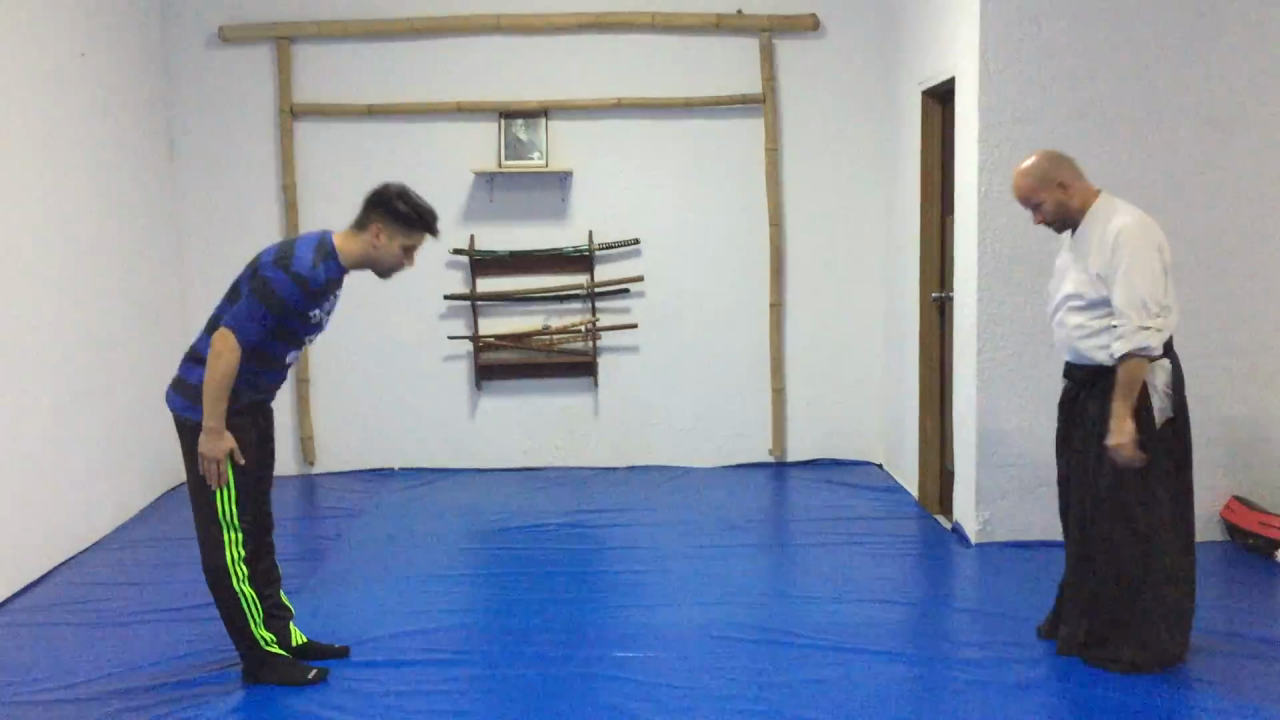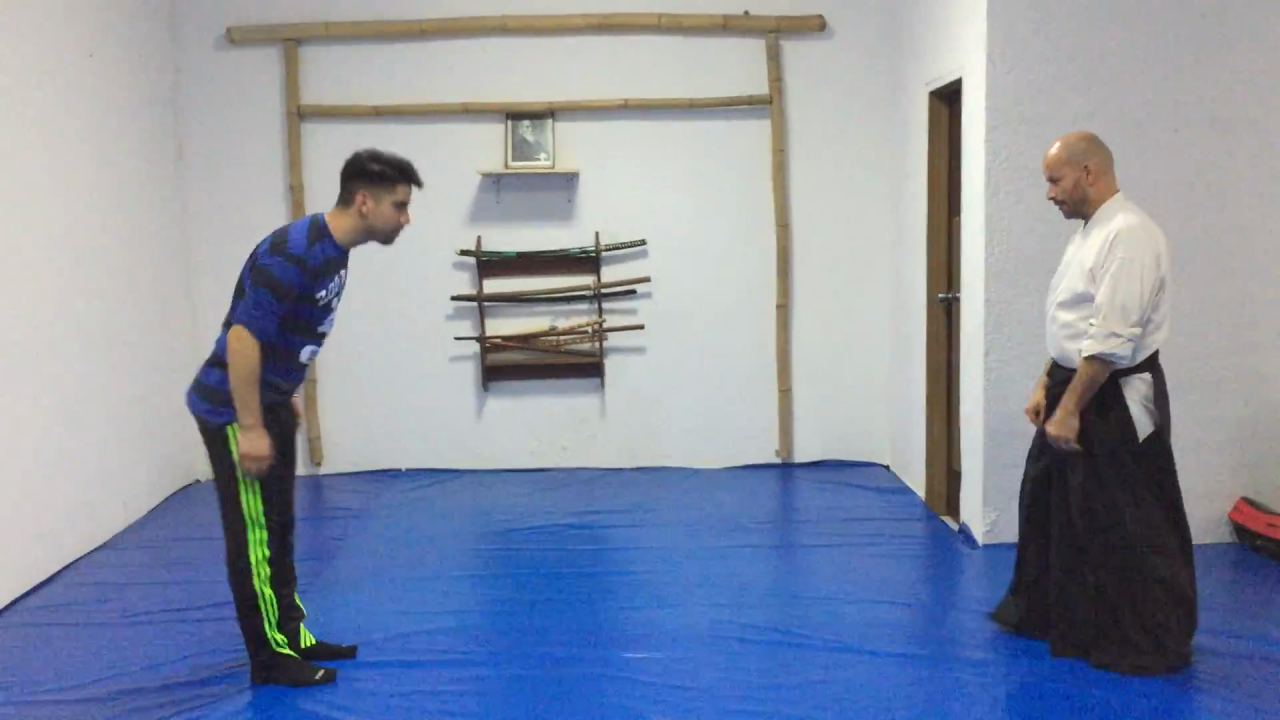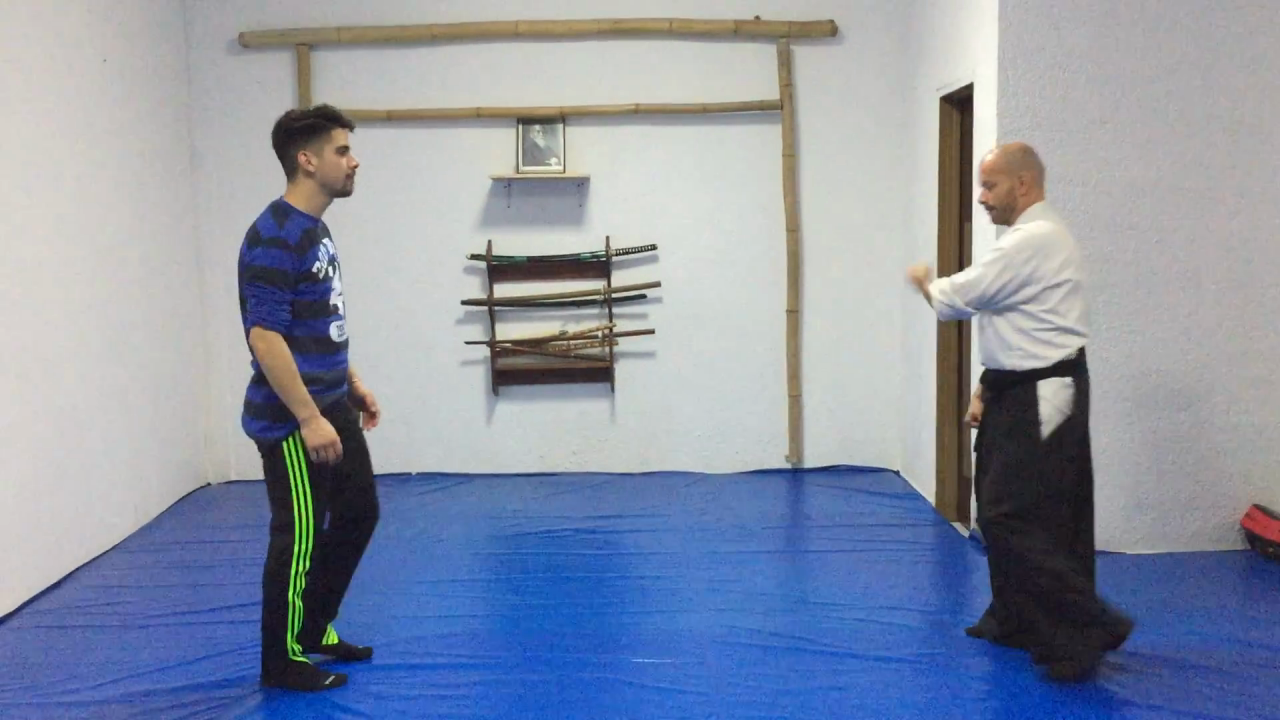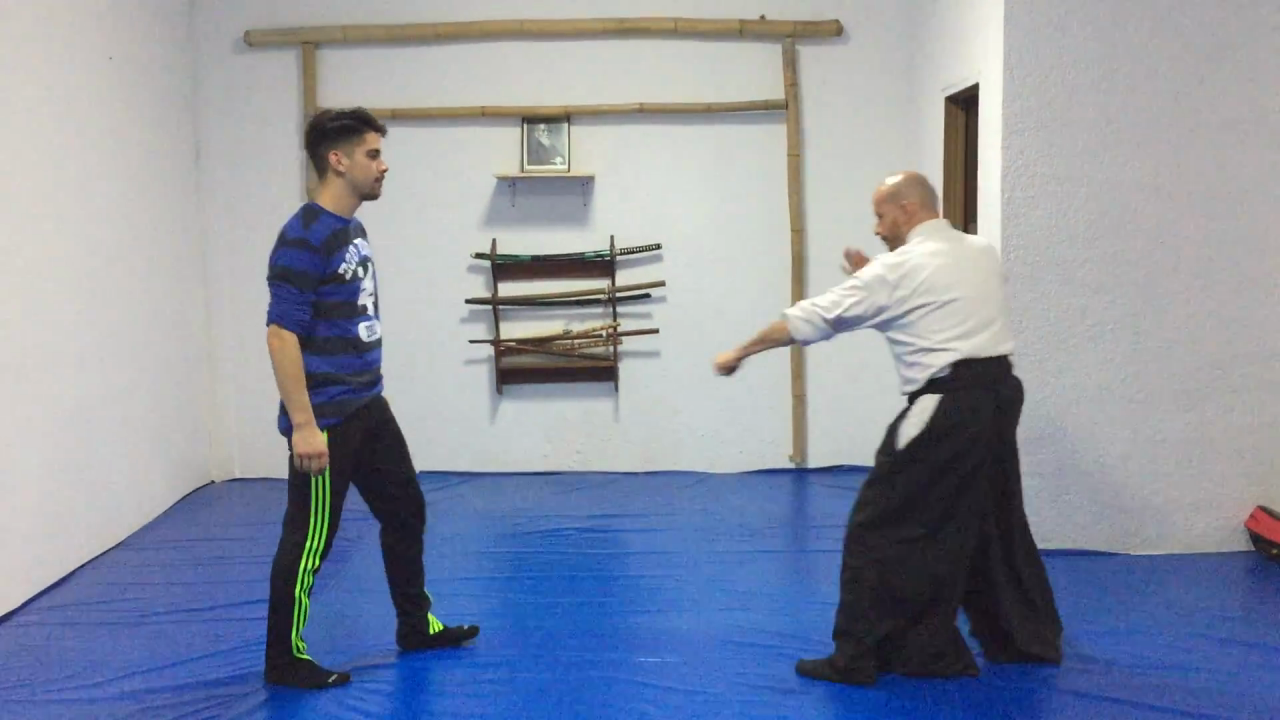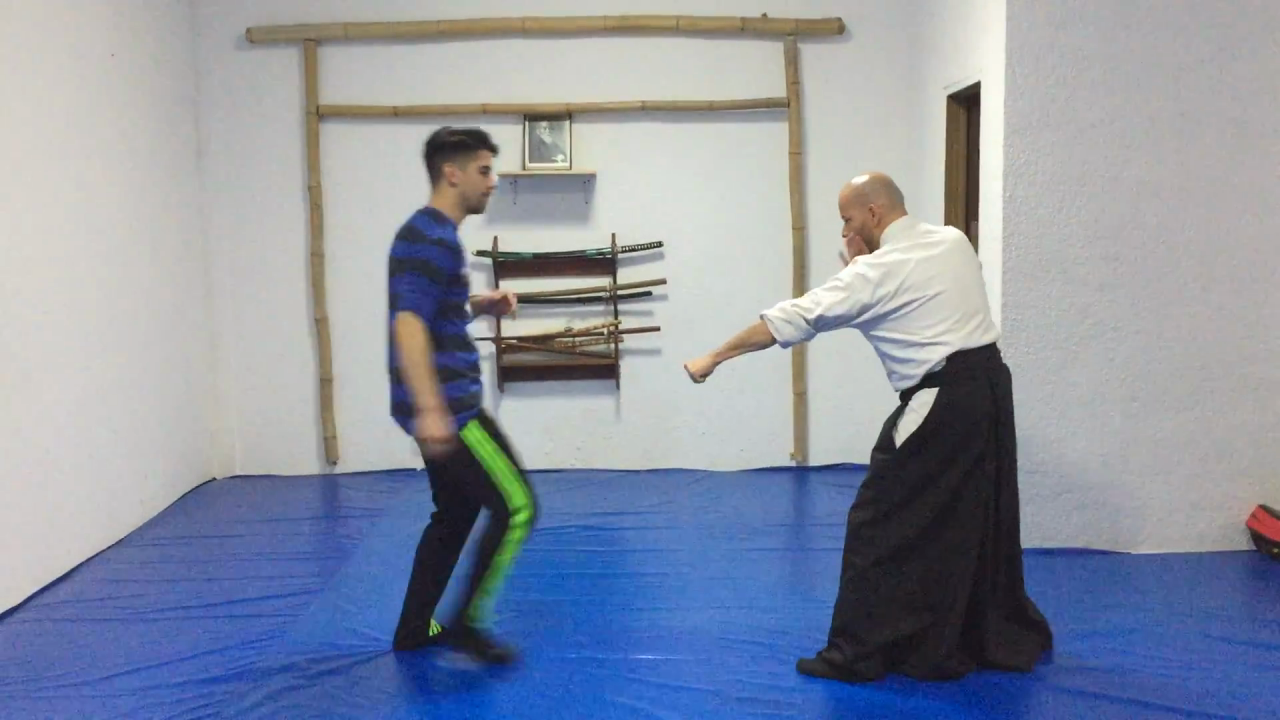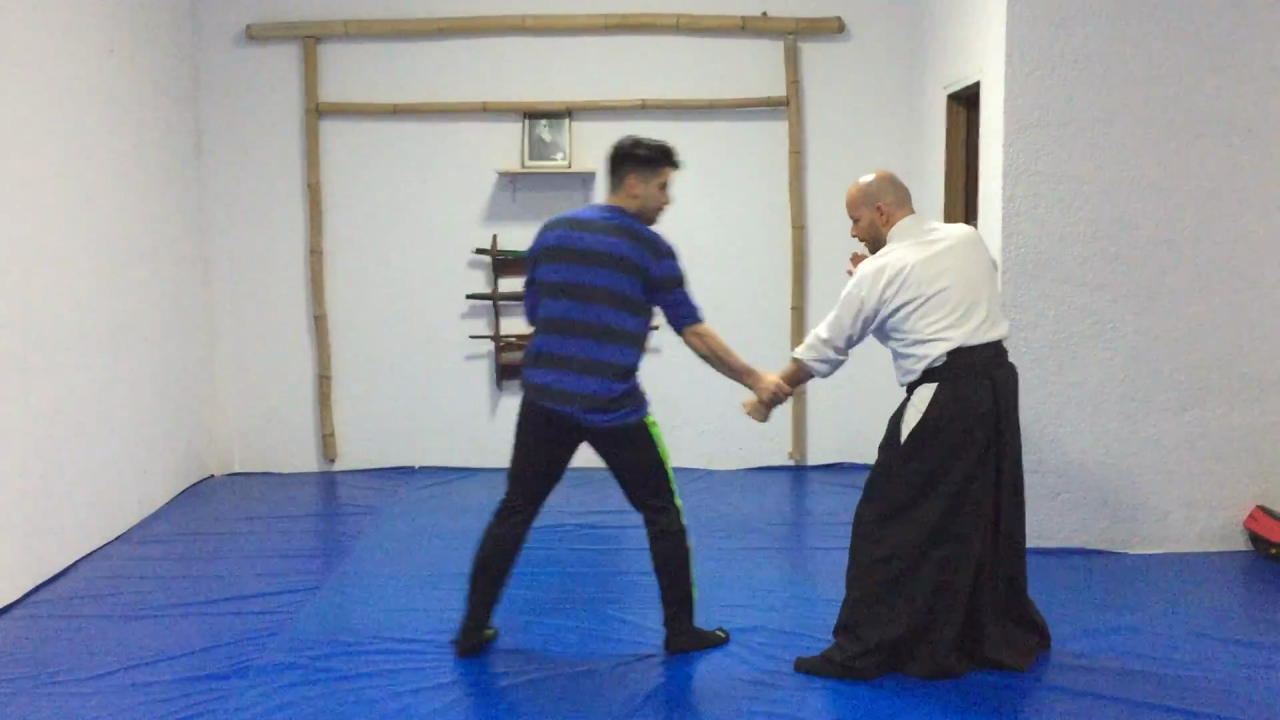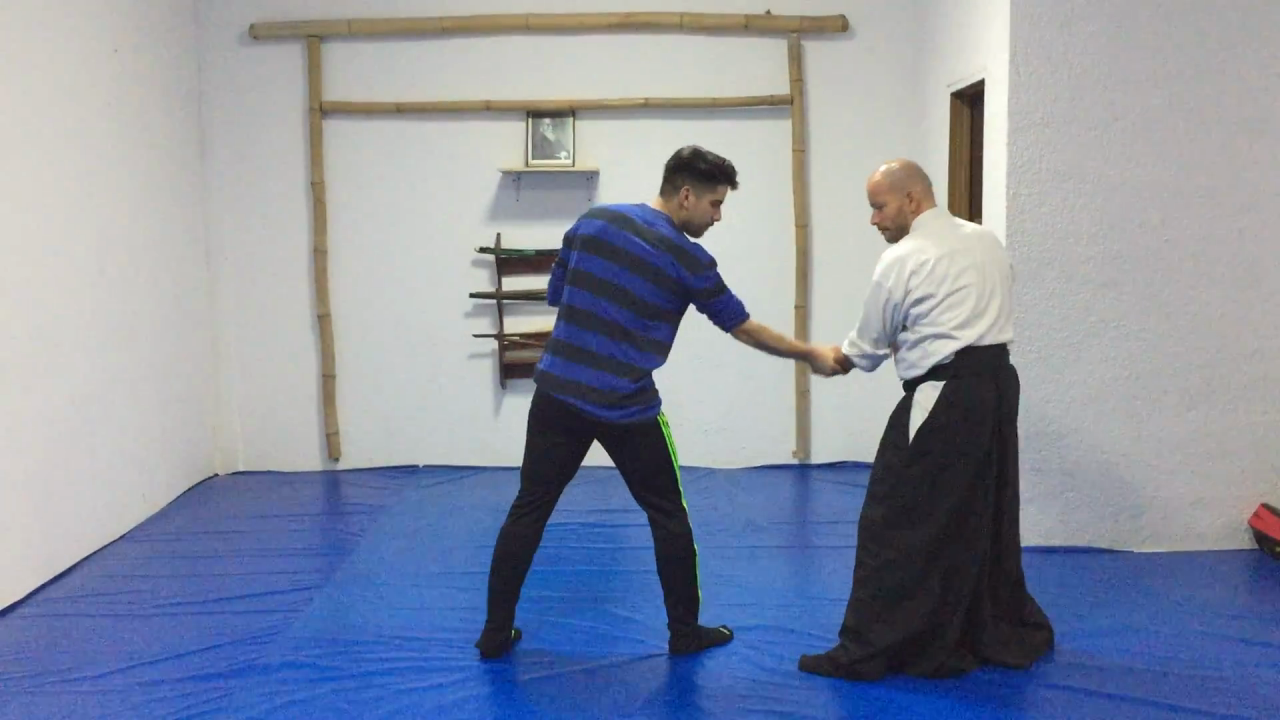
dt=0.5s
person 1, frame 1
left shoulder: (329, 263)
right shoulder: (298, 270)
right elbow: (227, 340)
right wrist: (212, 430)
left hip: (250, 404)
right hip: (211, 406)
left knee: (256, 525)
right knee: (228, 532)
left ankle: (282, 633)
right ankle: (262, 655)
person 1, frame 2
left shoulder: (334, 251)
right shoulder: (294, 253)
right elbow: (243, 338)
right wrist: (251, 426)
left hip: (271, 404)
right hip: (235, 409)
left knee: (278, 526)
right knee: (255, 532)
left ankle: (291, 634)
right ankle: (270, 657)
person 1, frame 3
left shoulder: (316, 228)
right shoulder: (274, 237)
right elbow: (265, 337)
left wrist: (353, 384)
right wrist: (308, 418)
left hip: (330, 406)
right hip: (290, 420)
left knee: (359, 515)
right knee: (300, 538)
left ankle: (316, 632)
right ankle: (283, 660)
person 1, frame 4
left shoulder: (353, 230)
right shoulder: (305, 237)
right elbow: (283, 334)
right wrist: (304, 424)
left hip: (367, 409)
right hip: (327, 419)
left knee: (406, 510)
right knee: (310, 536)
left ankle: (417, 624)
right ankle: (286, 658)
person 1, frame 5
left shoulder: (427, 232)
right shoulder: (431, 237)
right elbow: (408, 323)
left wrist: (476, 304)
right wrist: (430, 409)
left hip: (450, 403)
right hip: (446, 408)
left knee: (455, 511)
right knee: (516, 508)
left ankle: (415, 627)
right ankle: (467, 626)
person 1, frame 6
left shoulder: (552, 232)
right shoulder: (650, 248)
left elbow: (533, 311)
right elbow: (694, 332)
right wrist: (755, 379)
left hip: (545, 400)
right hip: (615, 408)
left knee: (514, 511)
right knee: (662, 515)
left ankle: (474, 630)
right ankle: (681, 630)
person 1, frame 7
left shoulder: (593, 221)
right shoulder: (689, 260)
left elbow: (556, 294)
right elbow: (742, 326)
right wrist: (812, 354)
left hip: (557, 391)
right hip: (627, 407)
left knee: (529, 508)
right knee: (668, 516)
left ankle: (496, 632)
right ankle: (685, 631)
person 2, frame 1
left shoulder: (1127, 232)
right shoulder: (1077, 235)
left elbow: (1138, 335)
left wrist: (1122, 416)
right wrist: (1079, 395)
left hip: (1135, 393)
right hip: (1086, 387)
left knee: (1134, 519)
right knee: (1086, 512)
left ankle: (1143, 640)
right ankle: (1085, 621)
person 2, frame 2
left shoulder: (1130, 235)
right shoulder: (1091, 231)
left elbow: (1111, 340)
left wrist: (1070, 409)
right wrist: (1048, 386)
left hip: (1116, 401)
right hip: (1080, 391)
left knee: (1131, 525)
right knee: (1047, 501)
left ankle: (1152, 643)
right ankle: (1046, 614)
person 2, frame 3
left shoulder: (1032, 242)
right shoulder: (1033, 239)
left elbow: (957, 298)
left wrist: (926, 282)
right wrist: (985, 391)
left hip: (1041, 400)
right hip: (1021, 394)
left knee: (1010, 515)
right knee: (1008, 511)
left ankle: (1084, 631)
right ankle: (1021, 621)
person 2, frame 4
left shoulder: (899, 268)
right shoulder: (984, 252)
left elbow: (815, 317)
left wrist: (740, 352)
left hip: (948, 410)
right hip: (998, 397)
left knee: (881, 527)
right knee: (994, 523)
left ankle: (858, 656)
right ankle: (1026, 635)
person 2, frame 5
left shoulder: (877, 271)
right shoulder: (954, 242)
left elbow: (792, 318)
left wrist: (713, 358)
left hip: (942, 403)
right hip: (989, 390)
left knee: (881, 526)
right knee: (981, 521)
left ankle: (855, 654)
right ankle: (1005, 637)
person 2, frame 6
left shoulder: (880, 271)
right shoulder: (968, 240)
left elbow: (824, 349)
left wrist: (772, 395)
left hip: (947, 399)
right hip: (997, 385)
left knee: (889, 523)
right knee: (988, 515)
left ankle: (859, 652)
right ankle: (1007, 636)
person 2, frame 7
left shoulder: (902, 259)
right shoulder: (988, 241)
left elbow: (867, 349)
left hip: (945, 398)
right hip: (996, 385)
left knee: (897, 522)
right knee: (985, 516)
left ankle: (866, 652)
right ankle: (1009, 632)
